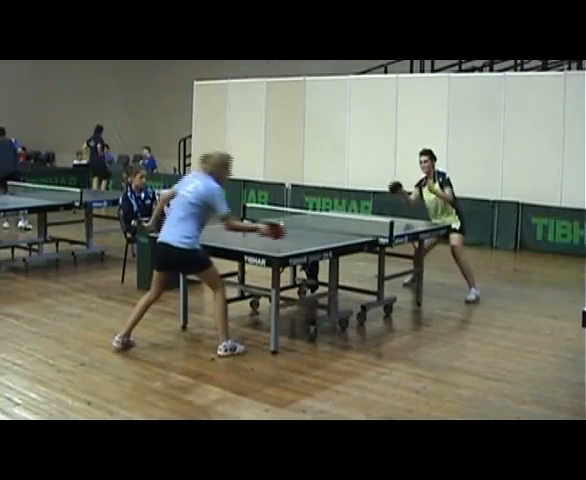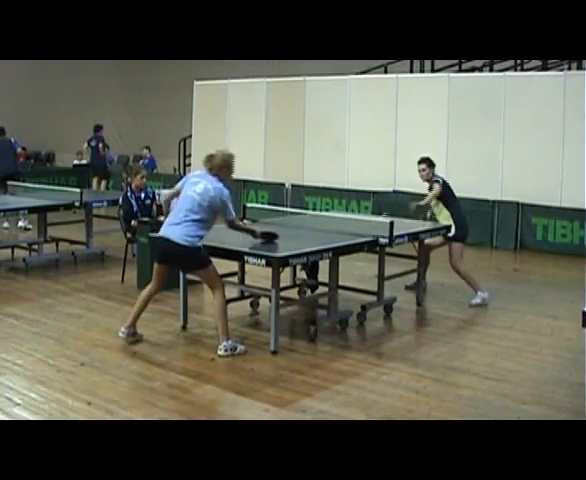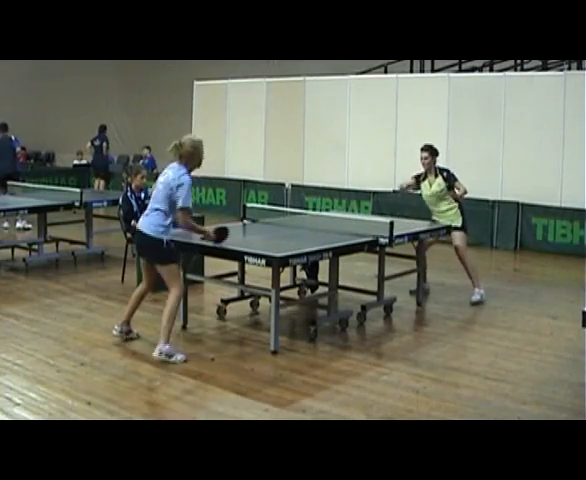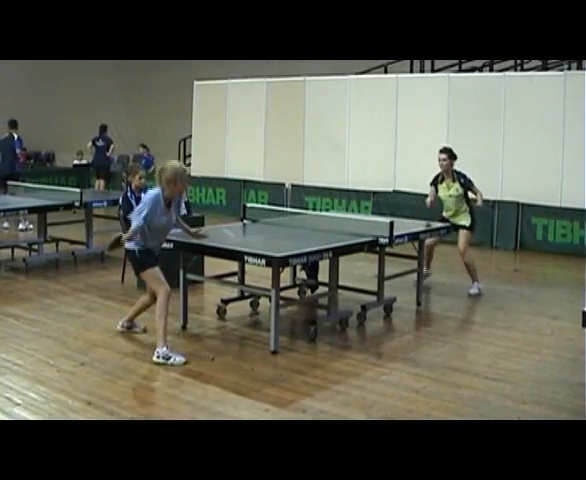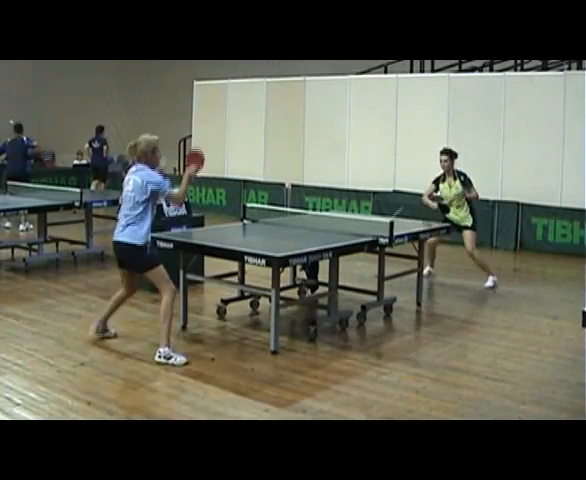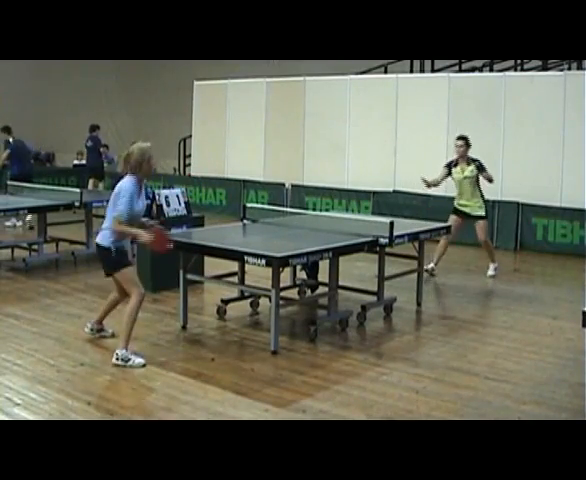
dt=0.4s
person 1, frame 1
left shoulder: (191, 178)
right shoulder: (214, 188)
left elbow: (164, 197)
right elbow: (229, 224)
left wrist: (153, 221)
right wrist: (257, 228)
left hip: (165, 243)
right hip: (186, 247)
left knee: (154, 292)
right knee: (219, 288)
left ankle: (123, 337)
right ankle: (225, 344)
person 1, frame 2
left shoulder: (194, 176)
right shoulder: (221, 193)
left elbow: (168, 197)
right elbow: (232, 224)
left wrist: (166, 218)
right wrist: (251, 230)
left hip: (165, 238)
right hip: (187, 245)
left knee: (155, 285)
right knee: (217, 287)
left ankle: (128, 328)
right ankle: (225, 343)
person 1, frame 3
left shoulder: (171, 168)
right shoulder: (184, 179)
right elbow: (183, 221)
right wrist: (205, 232)
left hip: (143, 230)
right hip: (156, 236)
left knee: (147, 283)
right knee: (176, 289)
left ankle: (123, 326)
right ankle: (163, 346)
person 1, frame 4
left shoulder: (175, 198)
right shoulder: (151, 199)
right elbow: (134, 229)
left wrist: (190, 231)
right wrist: (127, 237)
left hip: (151, 249)
right hip: (138, 250)
left knee: (154, 294)
right knee: (164, 292)
left ankle: (126, 322)
right ankle: (162, 350)
person 1, frame 5
left shoulder: (133, 172)
right shoulder: (149, 176)
right elbow: (177, 200)
right wrist: (187, 176)
left hip: (120, 241)
right hip: (135, 243)
left knee: (130, 288)
right knee: (168, 290)
left ankle: (100, 326)
right ankle: (164, 350)
person 1, frame 6
left shoulder: (138, 184)
right shoulder: (128, 188)
right elbow: (116, 226)
left wrist: (146, 226)
right wrist: (138, 234)
left hip: (114, 246)
right hip: (111, 246)
left knee: (123, 292)
right knee: (137, 293)
left ankle: (95, 325)
right ankle: (122, 352)
person 2, frame 1
left shoulder: (442, 176)
right shoulder: (422, 182)
left elbow: (450, 199)
right elbow: (412, 200)
left wrist: (434, 190)
right wrist: (402, 192)
left hip: (453, 220)
right hip: (436, 222)
left knee: (457, 253)
left ankle: (473, 290)
right ankle: (416, 277)
person 2, frame 2
left shoulder: (437, 181)
right shoulder: (432, 188)
left elbow: (437, 192)
left wrist: (422, 203)
right wrist: (432, 213)
left hip: (457, 225)
right hip: (448, 226)
left knee: (455, 264)
right knee: (424, 246)
left ankle: (481, 293)
right ankle: (421, 282)
person 2, frame 3
left shoulder: (445, 173)
right shoulder: (420, 178)
left elbow: (464, 190)
right elbow: (404, 186)
left wrist: (455, 196)
right wrist: (406, 186)
left hip: (455, 218)
right hip: (437, 220)
left knee: (461, 253)
left ankle: (478, 290)
right ankle: (423, 284)
person 2, frame 4
left shoulder: (461, 178)
right shoulder: (437, 179)
left elbow: (478, 193)
right elbow: (431, 198)
left wrist: (479, 202)
right wrist: (429, 201)
left hip: (465, 217)
right hip: (447, 217)
left knee: (462, 250)
right knee: (429, 243)
left ankle: (476, 284)
right ankle: (426, 270)
person 2, frame 5
left shoulder: (462, 177)
right shoulder: (439, 180)
left elbow: (475, 195)
right elbow: (425, 197)
left wrist: (465, 197)
right wrist: (432, 204)
left hip: (466, 218)
right hip: (449, 217)
left knee: (470, 250)
right knee: (431, 242)
left ankle: (491, 276)
right ankle: (430, 268)
person 2, frame 6
left shoulder: (475, 163)
right shoulder: (451, 165)
left elbow: (490, 180)
right elbow: (439, 180)
left wrist: (487, 177)
right wrist: (430, 183)
left hip: (477, 206)
right hip: (460, 206)
left knee: (483, 239)
right knee: (447, 235)
left ankle: (493, 264)
right ankle: (433, 265)
